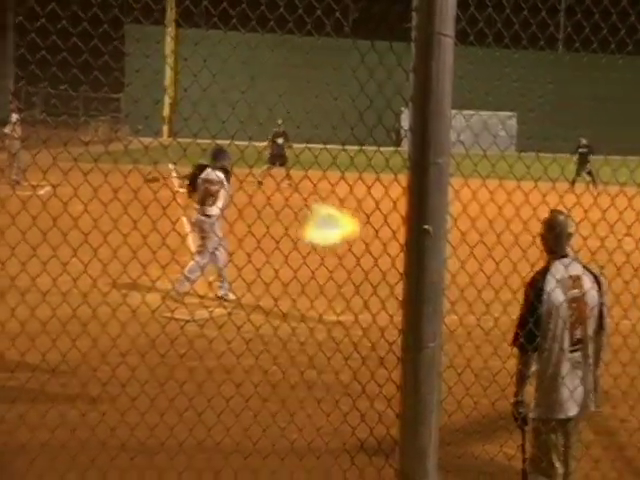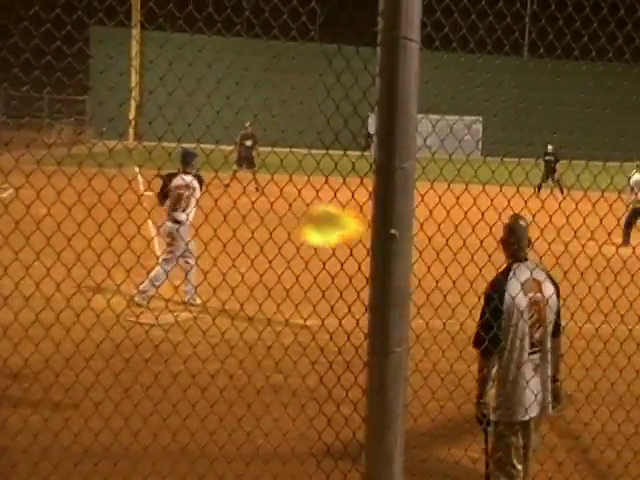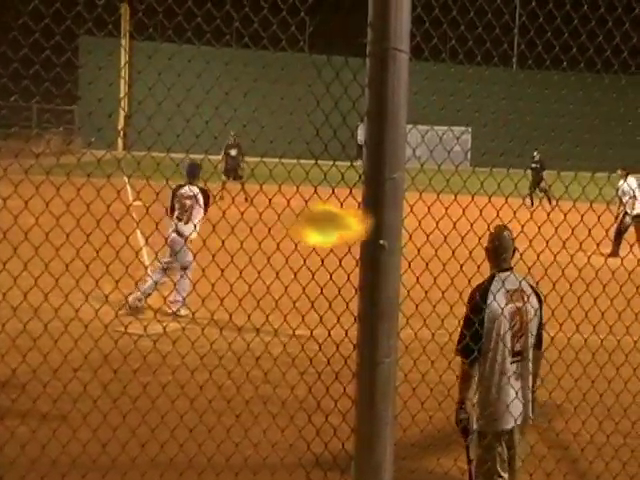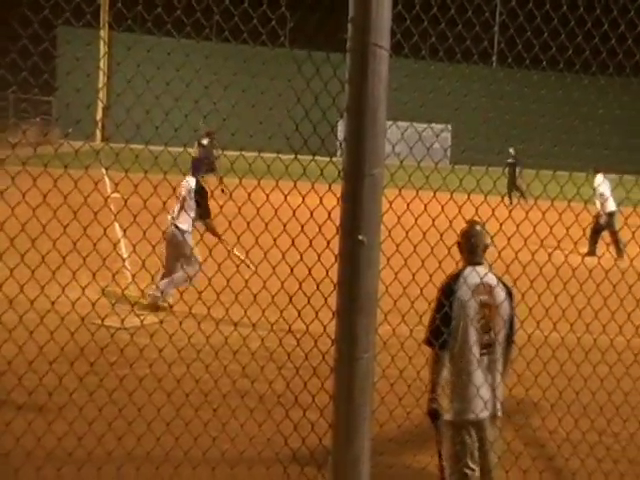
dt=0.2s
person 1, frame 1
left shoulder: (541, 282)
right shoulder: (591, 278)
left elbow: (527, 346)
right elbow: (598, 334)
left wrist: (519, 396)
left hip: (552, 390)
right hip: (580, 388)
person 1, frame 2
left shoulder: (500, 286)
right shoulder: (548, 281)
left elbow: (488, 349)
right elbow: (555, 338)
left wrist: (481, 397)
right wrist: (555, 380)
left hip: (512, 391)
right hip: (538, 390)
person 1, frame 3
left shoulder: (483, 294)
right shoulder: (531, 291)
left elbow: (470, 356)
right elbow: (537, 349)
left wrist: (462, 404)
left hip: (494, 400)
right hip: (521, 400)
person 1, frame 4
left shoulder: (454, 285)
right shoulder: (502, 287)
left elbow: (439, 345)
right elbow: (507, 344)
left wrist: (434, 393)
left hip: (463, 394)
right hip: (491, 395)
person 2, frame 1
left shoulder: (201, 171)
right shoulder: (225, 175)
left elbow: (191, 193)
left hip: (201, 217)
right hip: (212, 220)
left knee: (219, 253)
right knee: (203, 257)
left ankle: (224, 290)
right ankle: (180, 288)
person 2, frame 2
left shoulder: (170, 178)
right shoulder: (197, 180)
left elbow: (162, 202)
left hip: (171, 224)
right hip: (181, 227)
left knee: (190, 258)
right knee: (167, 263)
left ankle: (190, 294)
right ankle: (142, 294)
person 2, frame 3
left shoulder: (177, 190)
right shoulder: (203, 194)
left elbow: (171, 212)
right elbow: (202, 213)
left hip: (175, 234)
right hip: (182, 239)
left knee: (186, 270)
right knee: (162, 272)
left ankle: (176, 304)
right ankle: (137, 300)
person 2, frame 4
left shoulder: (185, 182)
right shoulder: (199, 188)
right elbow: (205, 218)
right wrist: (218, 234)
left hip: (173, 227)
right hip: (181, 231)
left knee: (172, 268)
right knee: (192, 267)
left ankle: (157, 297)
right ankle: (159, 291)
